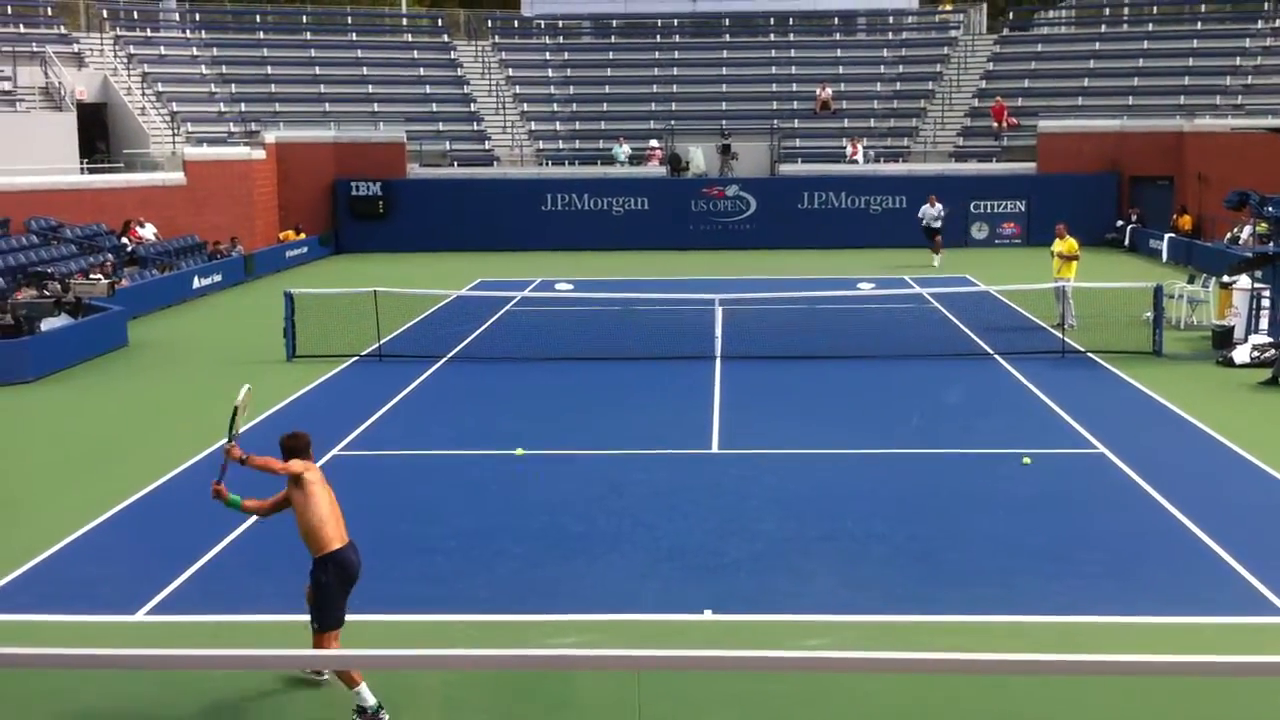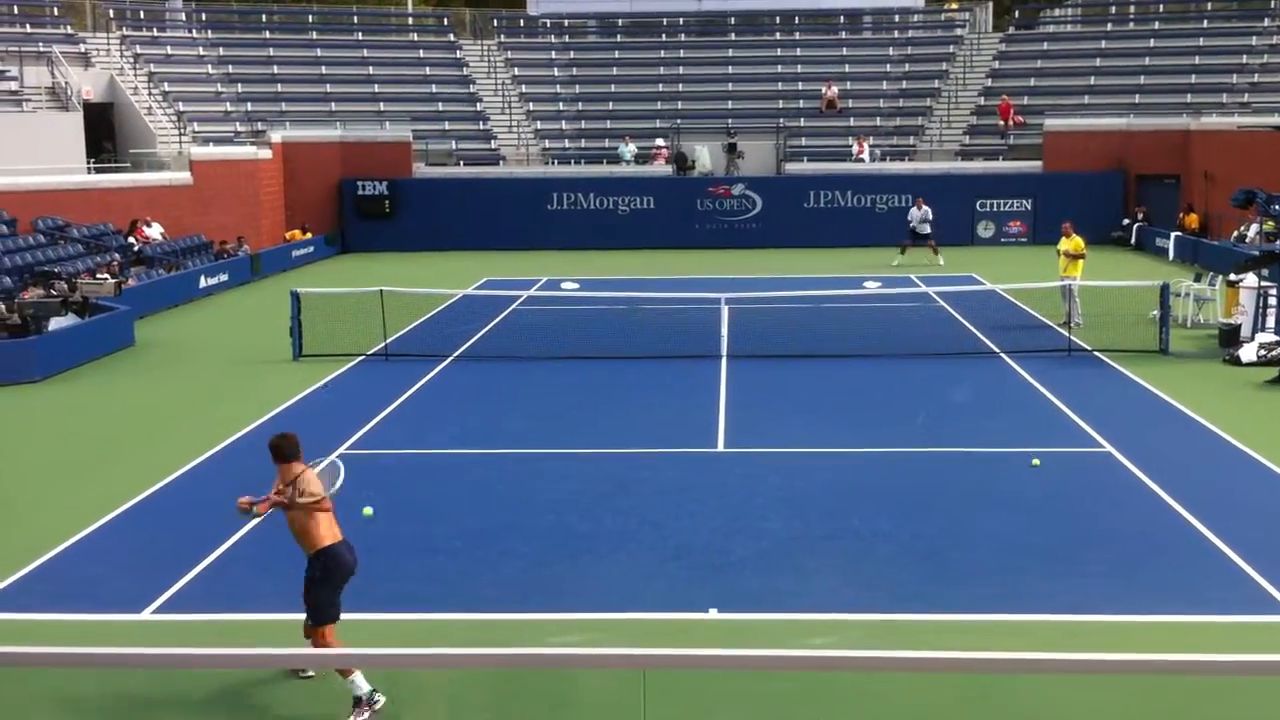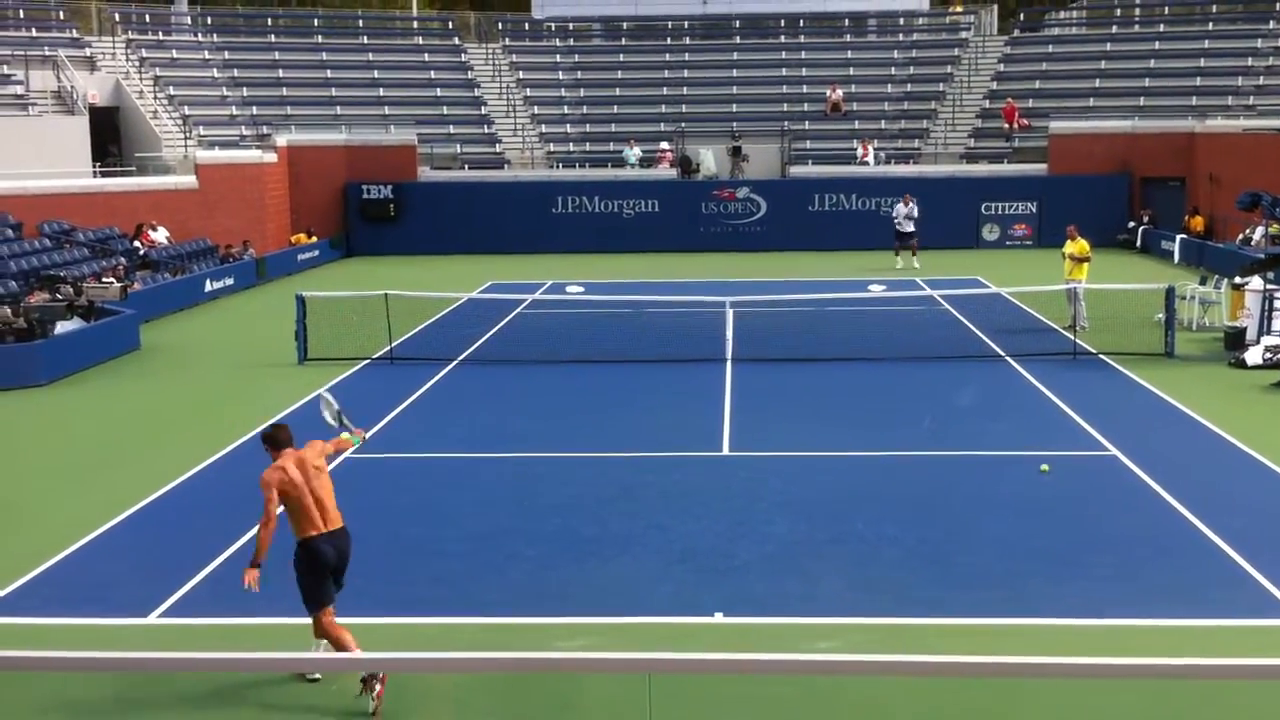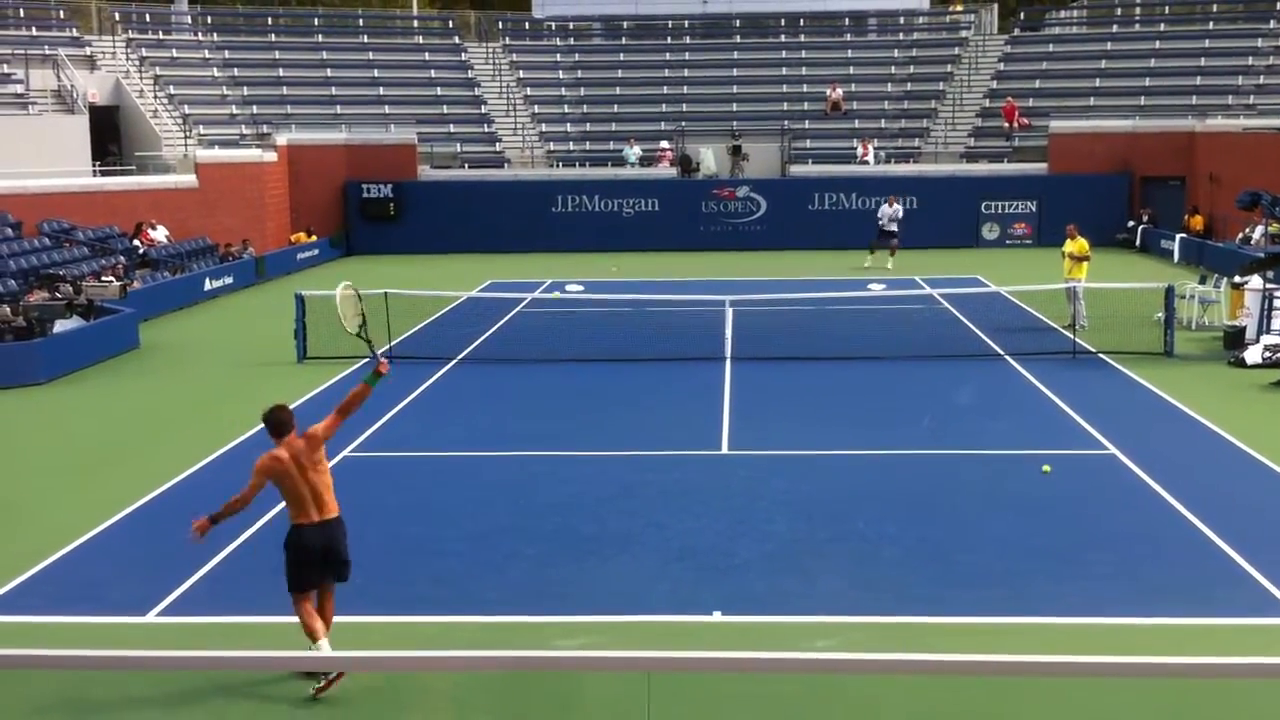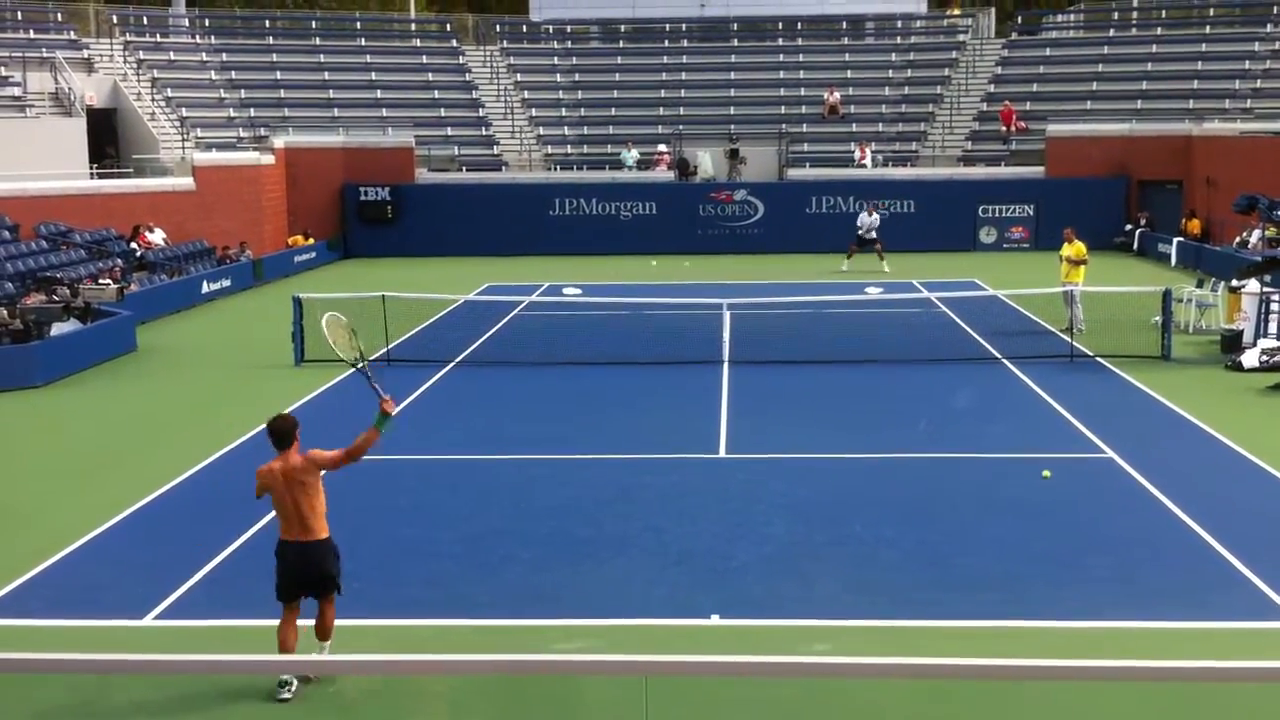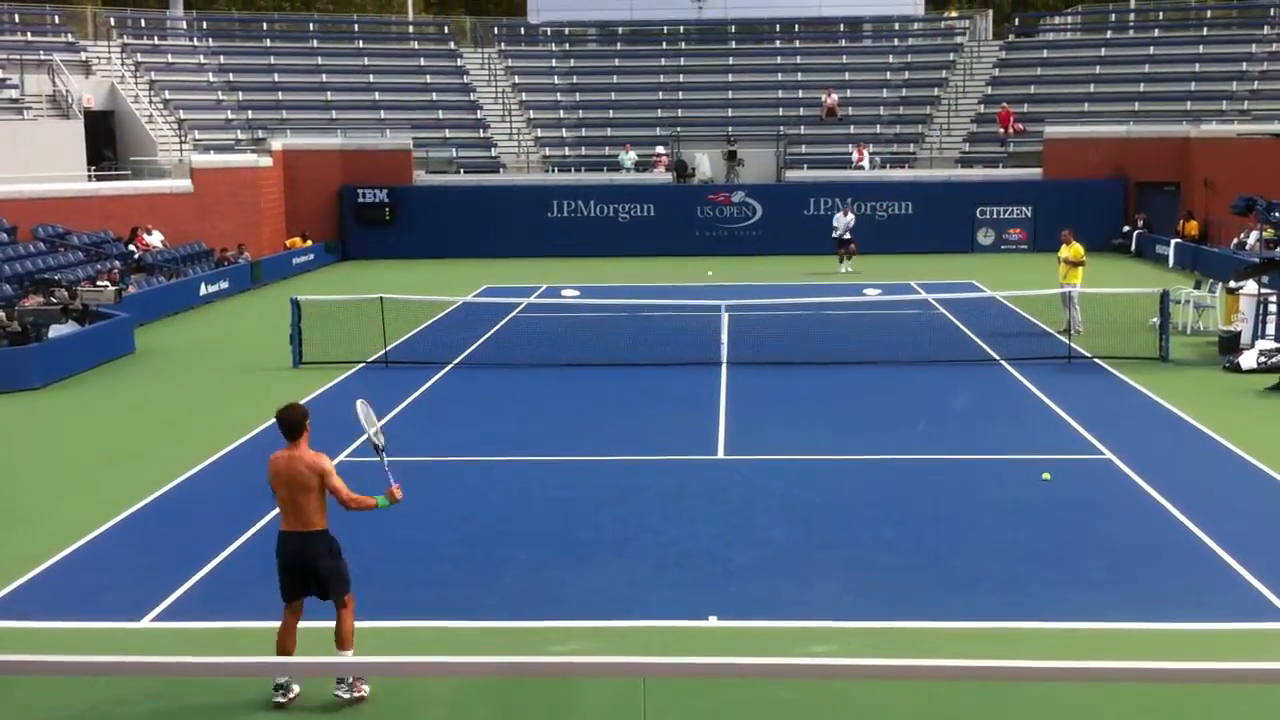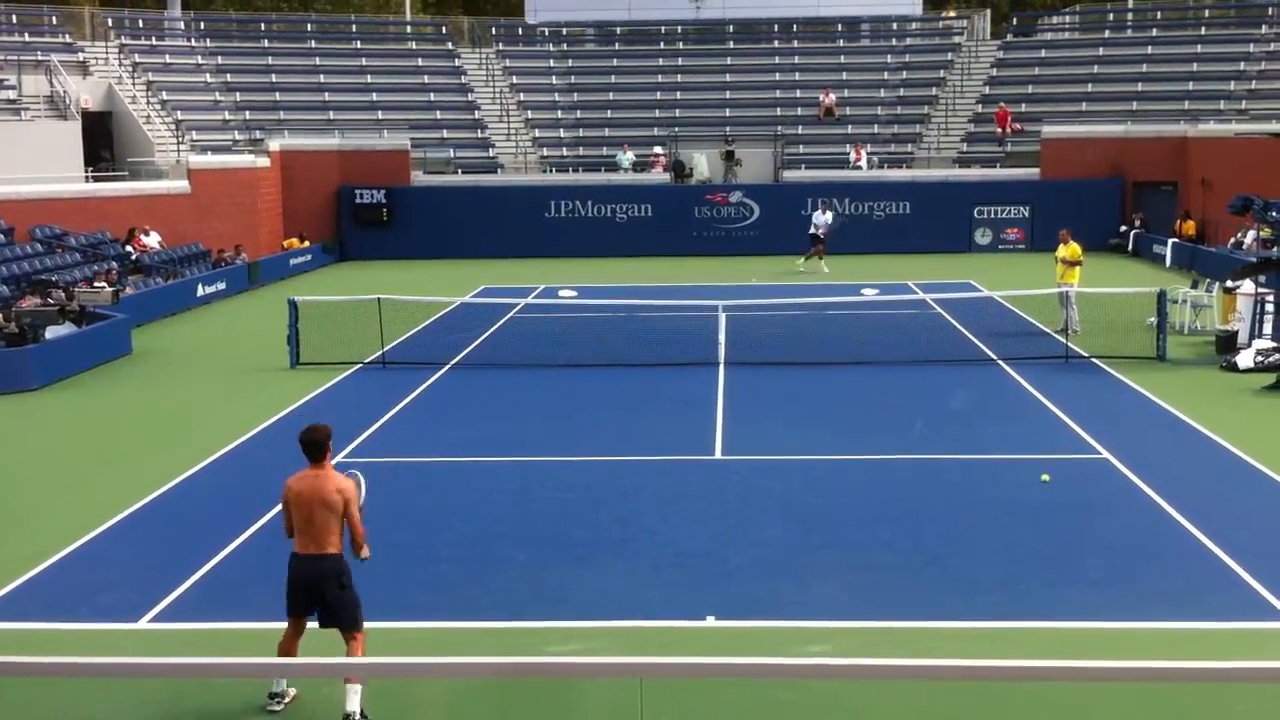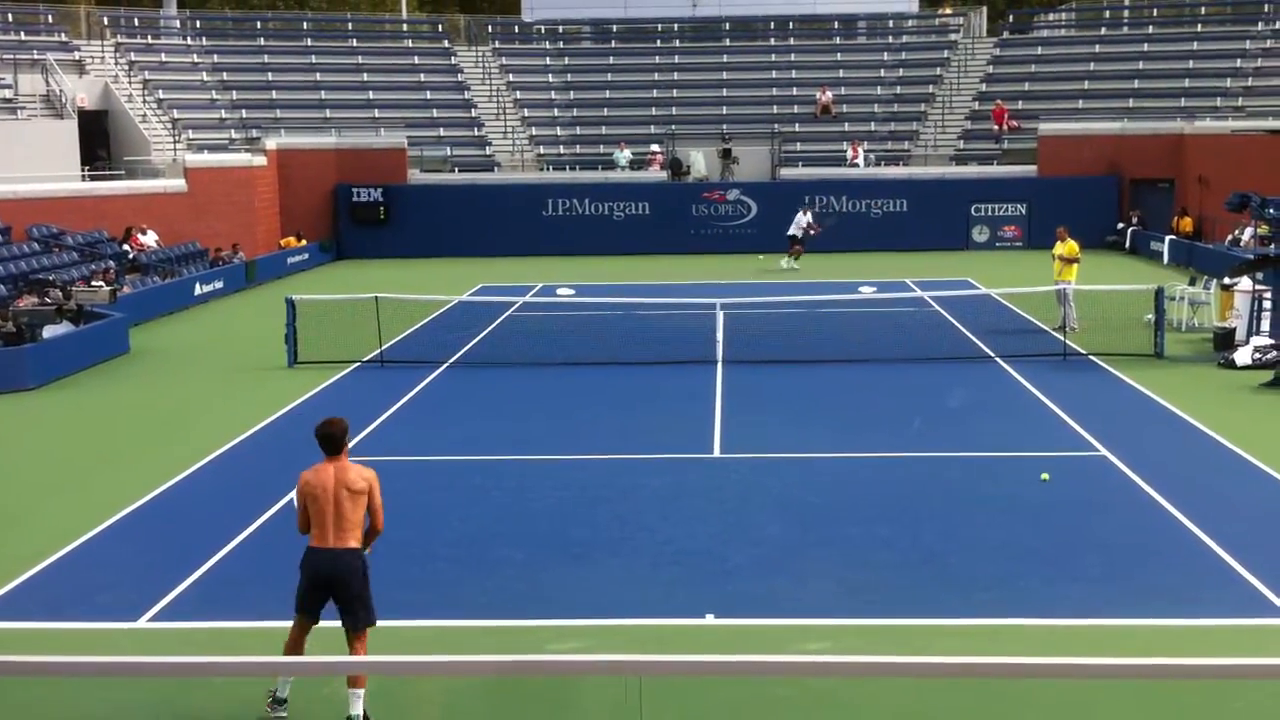
dt=0.2s
person 1, frame 1
left shoulder: (299, 468)
right shoulder: (297, 485)
left elbow: (278, 467)
right elbow: (263, 507)
left wrist: (242, 458)
right wrist: (230, 498)
left hip: (334, 562)
right hip: (345, 555)
left knee: (325, 644)
right knee: (314, 597)
right ankle: (320, 666)
person 1, frame 2
left shoulder: (300, 475)
right shoulder: (287, 483)
left elbow: (325, 505)
right elbow: (267, 503)
left wrist: (289, 502)
right wrist: (250, 505)
left hip: (328, 558)
right hip: (338, 553)
left knee: (323, 636)
right knee: (314, 603)
left ankle: (366, 696)
person 1, frame 3
left shoulder: (272, 475)
right shoulder: (314, 451)
left elbow: (269, 521)
right elbow: (342, 443)
left wrist: (255, 565)
right wrist: (356, 436)
left hip: (314, 547)
right hip: (340, 538)
left knee: (325, 620)
right knee: (322, 603)
left ankle: (370, 672)
person 1, frame 4
left shoulder: (268, 462)
right shoulder: (312, 440)
left elbow: (242, 500)
right elbow: (344, 410)
left wrist: (211, 520)
right wrist: (374, 377)
left hip: (304, 535)
right hip: (334, 528)
left knee: (304, 603)
right knee: (325, 596)
right ankle: (319, 656)
person 1, frame 5
left shoulder: (264, 473)
right shoulder: (309, 461)
right elbow: (353, 454)
right wrist: (383, 418)
left hip: (288, 550)
right hip: (320, 548)
left knee: (289, 613)
right knee: (326, 604)
left ankle: (285, 680)
person 1, frame 6
left shoulder: (274, 462)
right shoulder: (316, 462)
right elbow: (349, 501)
right wrist: (385, 500)
left hip: (287, 543)
right hip: (317, 542)
left knee: (291, 613)
right knee: (345, 604)
left ankle: (281, 685)
right ankle: (346, 681)
person 1, frame 7
left shoulder: (291, 484)
right shoulder: (345, 485)
left elbow: (290, 531)
right elbow: (357, 535)
right wrist: (361, 548)
left hip: (298, 564)
right hip: (328, 567)
left knee: (295, 627)
right knee: (355, 636)
left ankle: (277, 692)
person 1, frame 8
left shoulder: (307, 479)
right shoulder: (366, 476)
left elbow: (303, 527)
right elbow: (377, 526)
left hip: (315, 559)
right hip: (349, 562)
left knee: (300, 628)
right knee: (357, 641)
